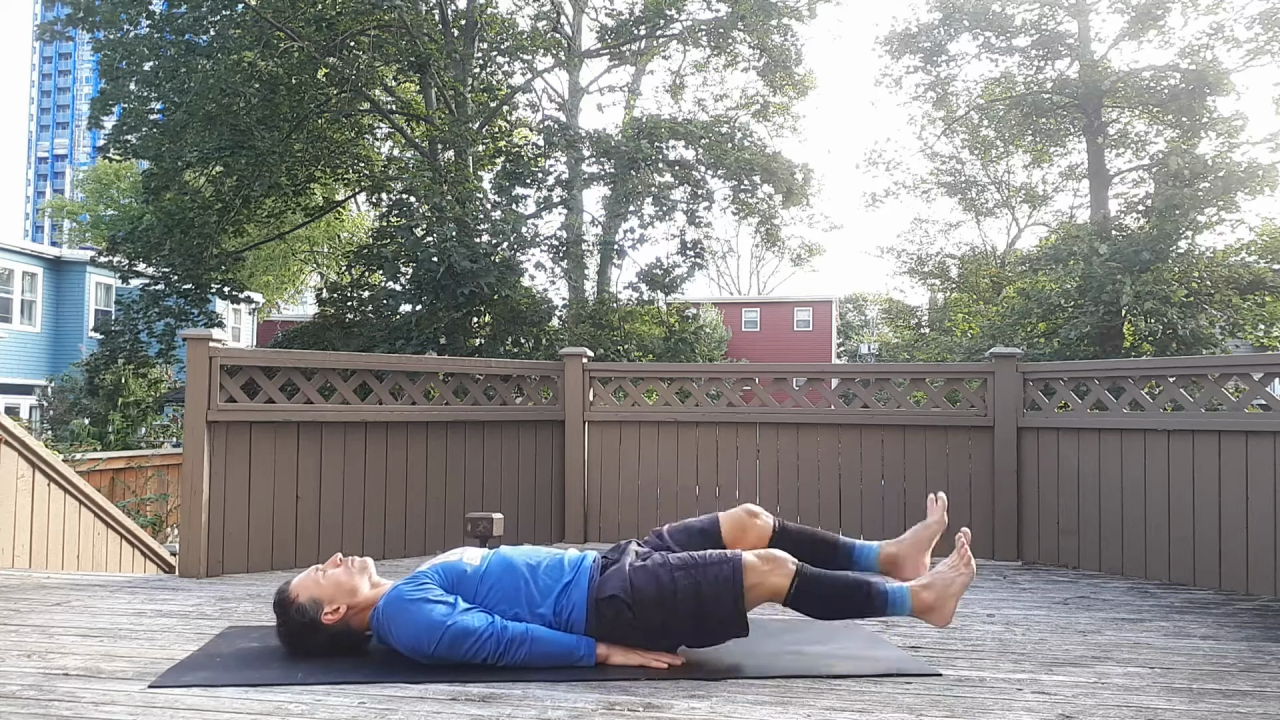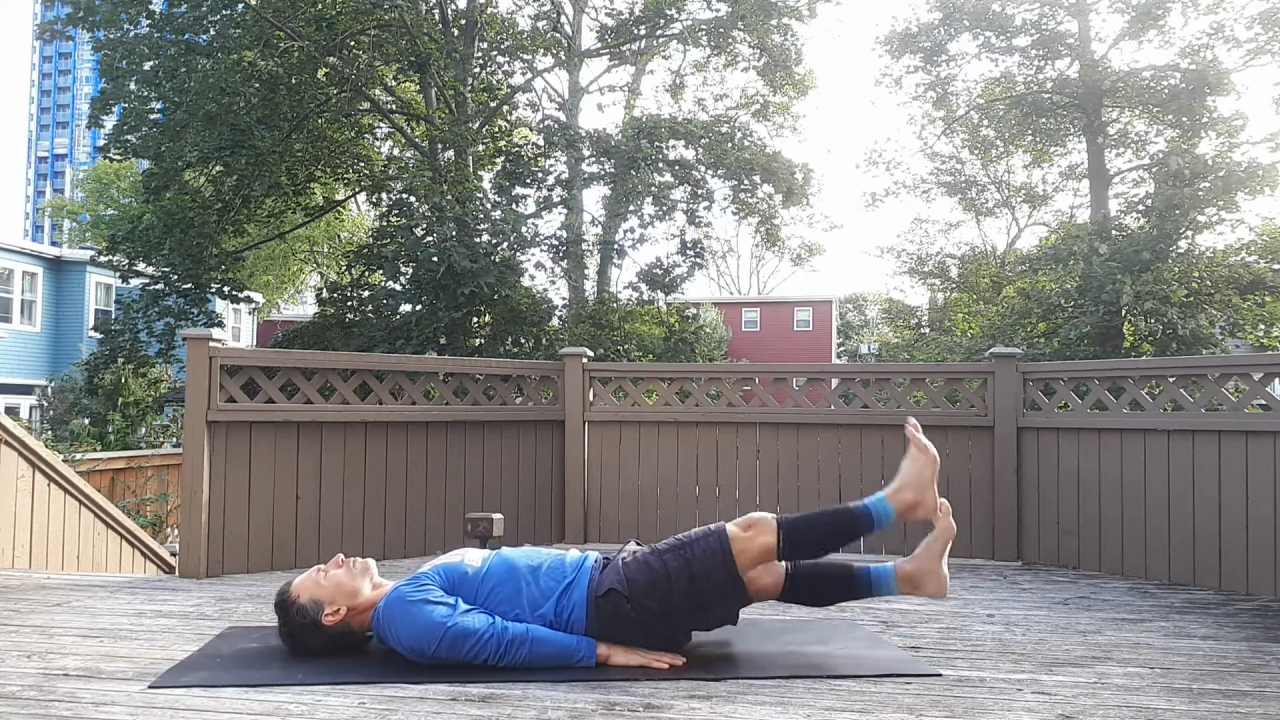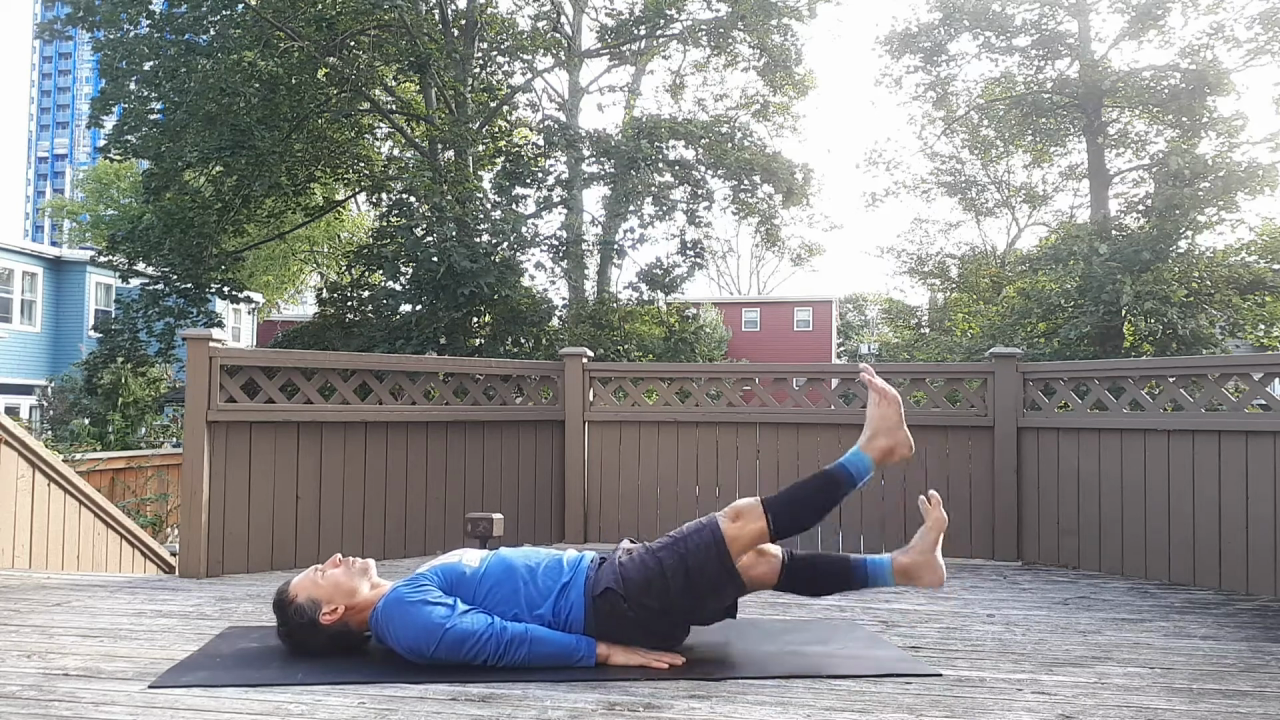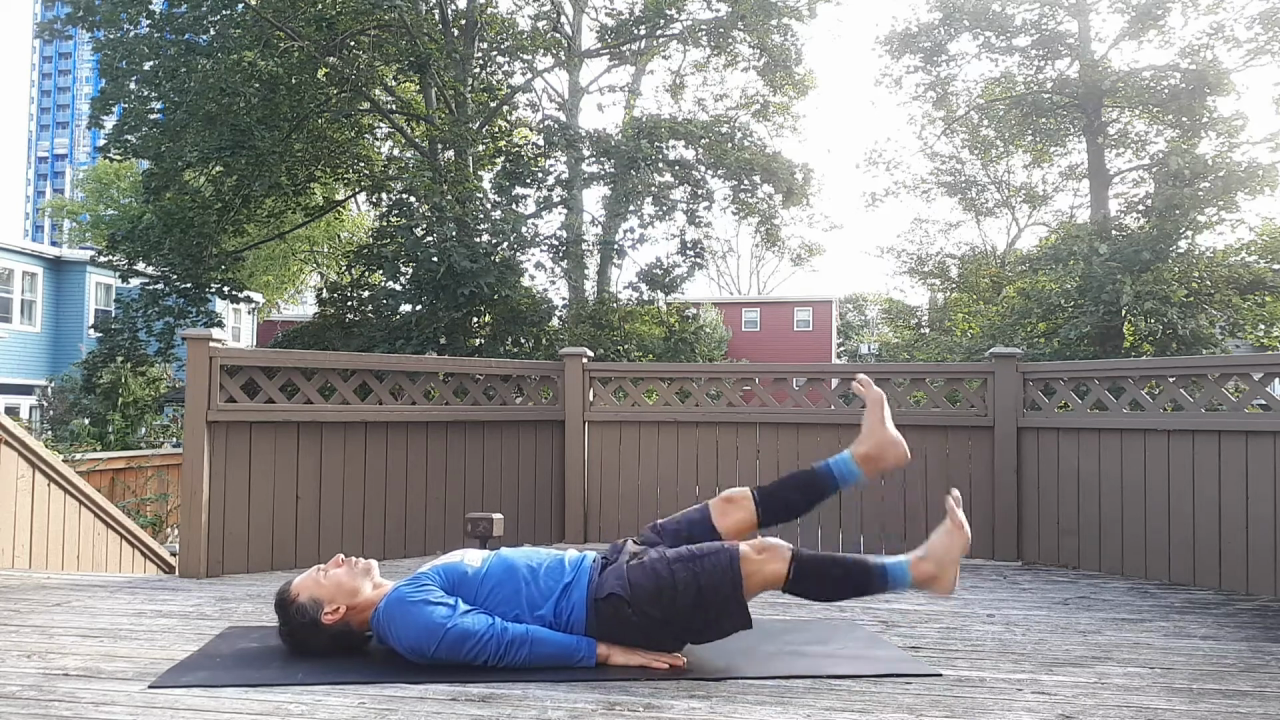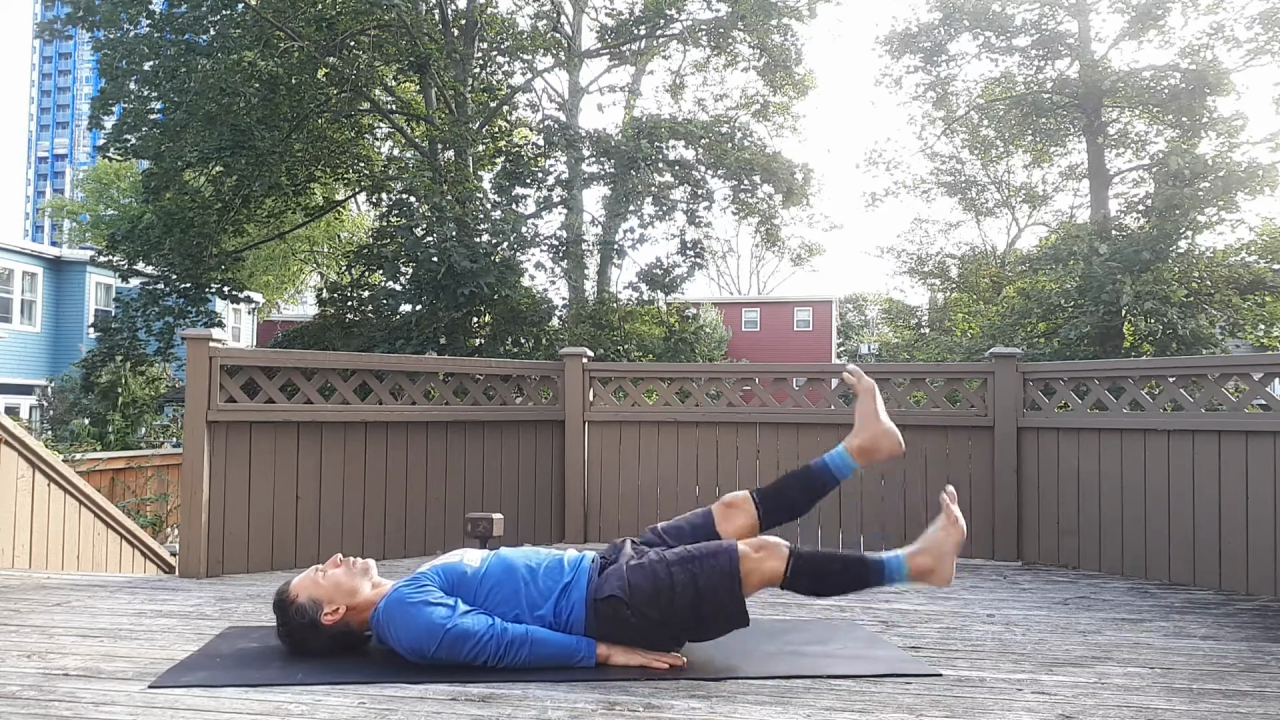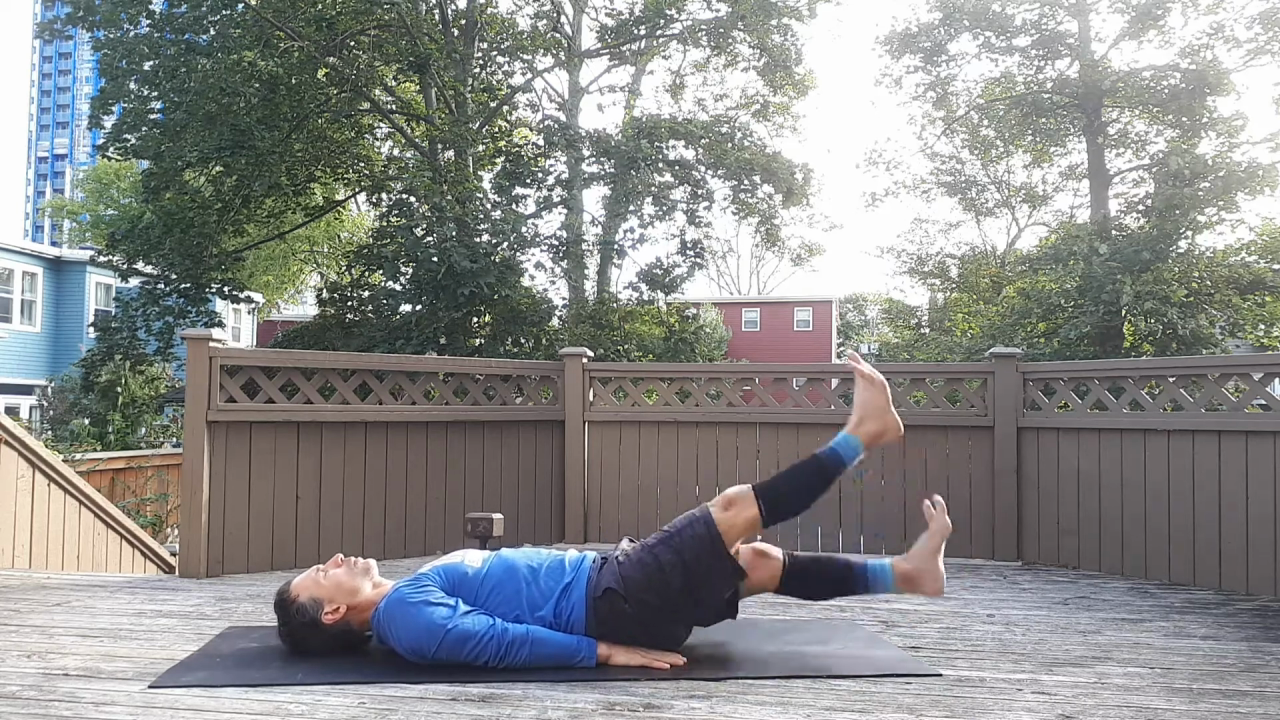
dt=0.2s
person 1, frame 1
left shoulder: (408, 592)
right shoulder: (404, 616)
right elbow: (500, 639)
right wrist: (607, 650)
left hip: (609, 569)
right hip: (613, 603)
left knee: (752, 524)
right knee: (771, 569)
left ankle: (888, 557)
right ankle: (916, 596)
person 1, frame 2
left shoulder: (406, 592)
right shoulder: (403, 617)
right elbow: (503, 639)
right wrist: (608, 648)
left hip: (605, 573)
right hip: (611, 606)
left knee: (763, 571)
right knee: (757, 535)
left ankle: (907, 573)
right ankle: (896, 504)
person 1, frame 3
left shoulder: (412, 588)
right shoulder: (405, 619)
right elbow: (504, 641)
right wrist: (607, 649)
left hip: (603, 570)
right hip: (608, 599)
left knee: (763, 558)
right knee: (745, 519)
left ankle: (902, 567)
right ankle: (872, 454)
person 1, frame 4
left shoulder: (410, 592)
right shoulder: (405, 617)
right elbow: (499, 643)
right wrist: (610, 651)
left hip: (604, 571)
right hip: (609, 606)
left knee: (736, 506)
right knee: (765, 558)
left ankle: (866, 457)
right ankle: (915, 570)
person 1, frame 5
left shoulder: (415, 587)
right shoulder: (407, 617)
right elbow: (505, 641)
right wrist: (609, 650)
left hip: (605, 568)
right hip: (611, 599)
left knee: (743, 509)
right knee: (767, 557)
left ankle: (859, 450)
right ankle: (912, 566)
person 1, frame 6
left shoulder: (411, 591)
right shoulder: (405, 618)
right elbow: (503, 643)
right wrist: (609, 650)
left hip: (604, 575)
right hip: (612, 605)
left knee: (758, 560)
right knee: (737, 507)
left ankle: (902, 570)
right ankle: (861, 434)
